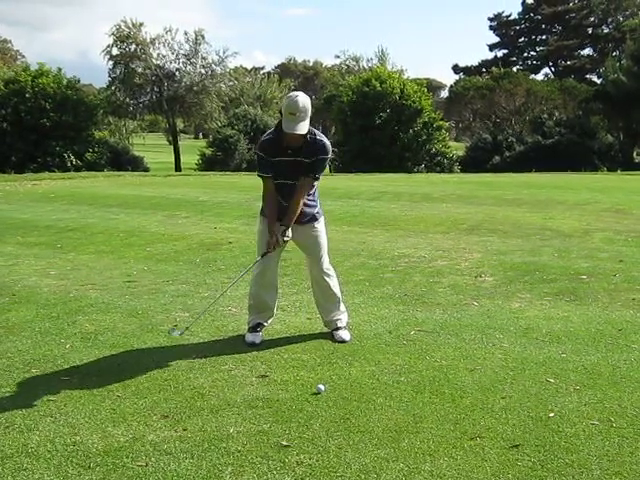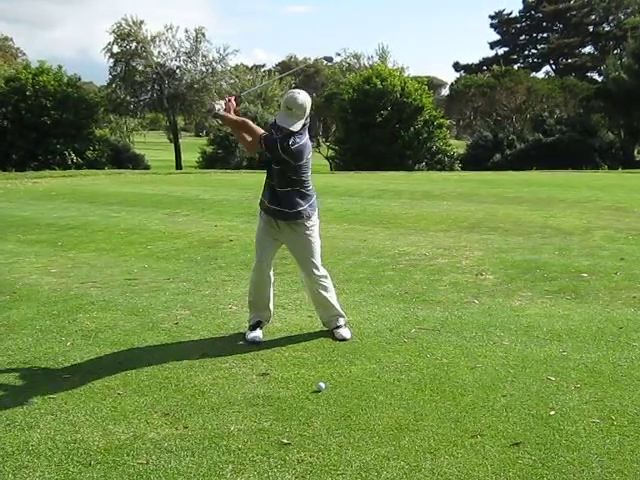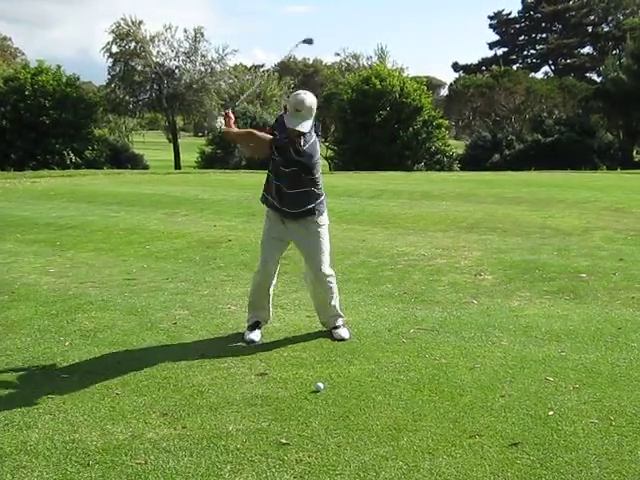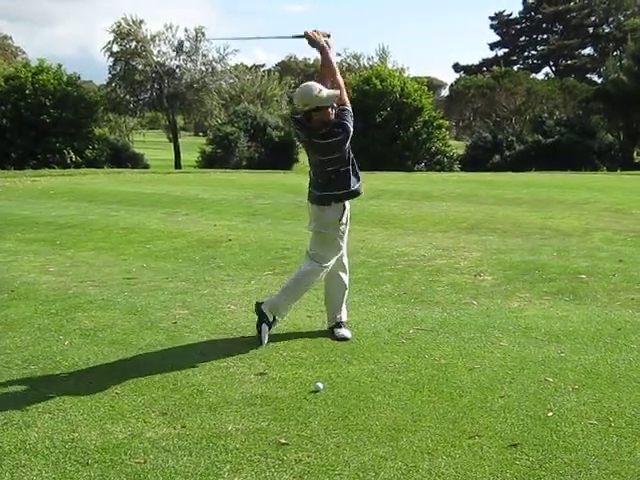
dt=0.5s
person 1, frame 1
left shoulder: (321, 146)
right shoulder: (266, 145)
left elbow: (301, 192)
right elbow: (269, 191)
left wrist: (288, 227)
right wrist: (269, 231)
left hip: (308, 217)
right hip: (274, 216)
left knee: (321, 269)
right knee: (264, 269)
left ankle: (336, 320)
right ankle: (257, 321)
person 1, frame 2
left shoulder: (293, 145)
right shoulder: (281, 126)
left elbow: (255, 135)
right elbow: (253, 145)
left wrist: (226, 117)
right wrist: (232, 117)
left hip: (299, 218)
right hip: (270, 213)
left knee: (313, 272)
right knee: (261, 267)
left ankle: (335, 320)
right ankle: (258, 320)
person 1, frame 3
left shoulder: (304, 146)
right shoulder: (282, 124)
left elbow: (262, 143)
right elbow: (258, 149)
left wrist: (230, 132)
right wrist: (234, 131)
left hip: (311, 216)
right hip: (279, 215)
left knee: (320, 271)
right knee: (265, 269)
left ankle: (333, 320)
right ankle: (256, 321)
person 1, frame 4
left shoulder: (303, 121)
right shoulder: (339, 130)
left elbow: (327, 85)
right elbow: (338, 86)
left wrist: (322, 50)
right wrist: (324, 49)
left hip: (328, 198)
right hip: (333, 201)
left knee: (338, 263)
right knee: (319, 262)
left ankle: (336, 319)
right ankle: (271, 310)
